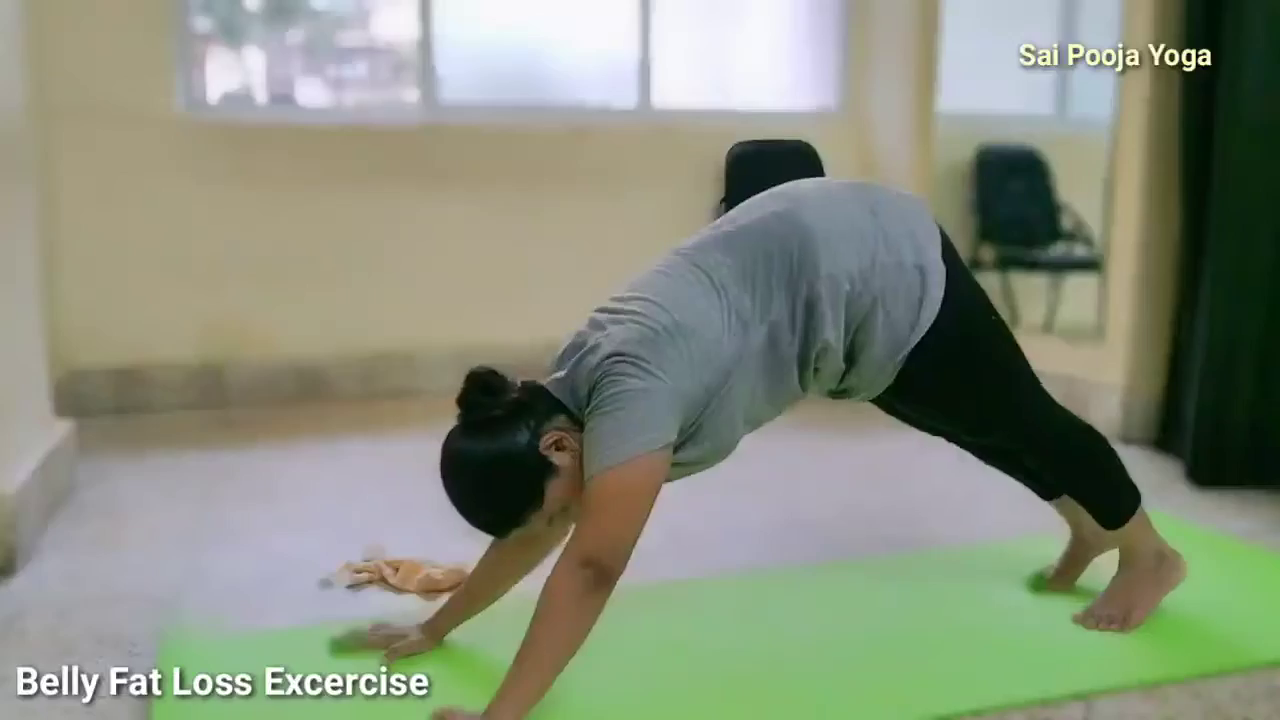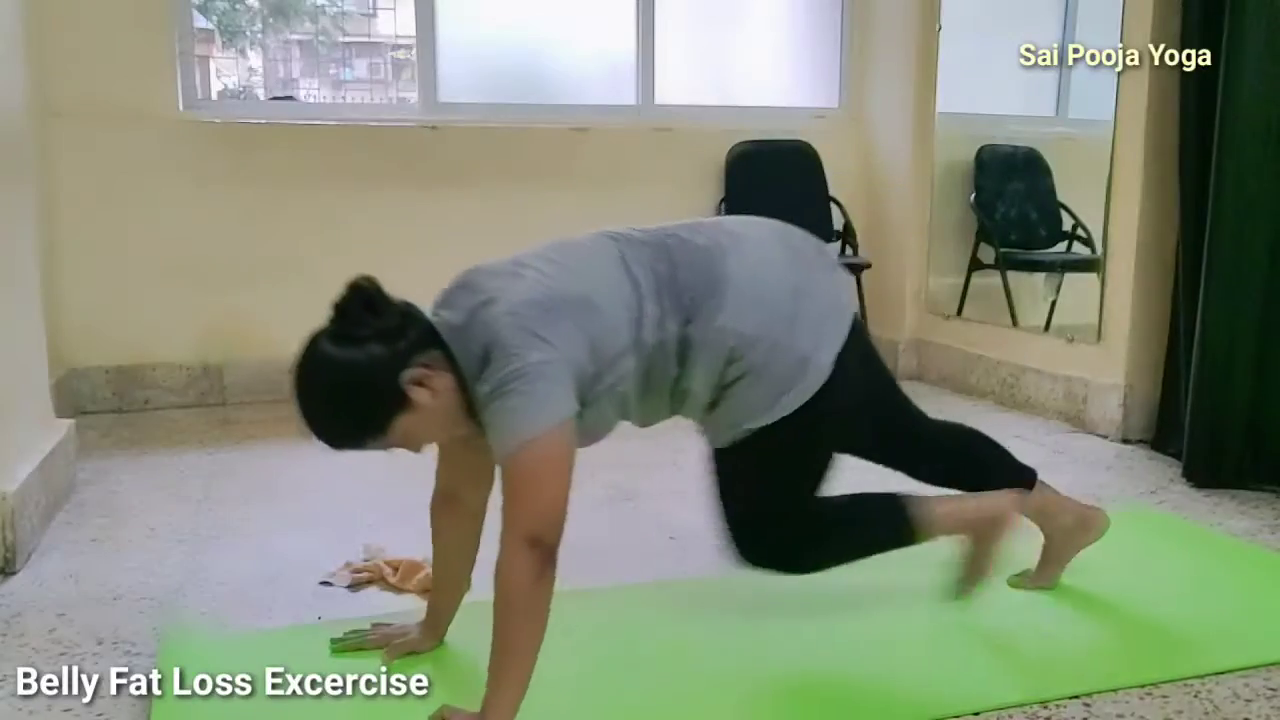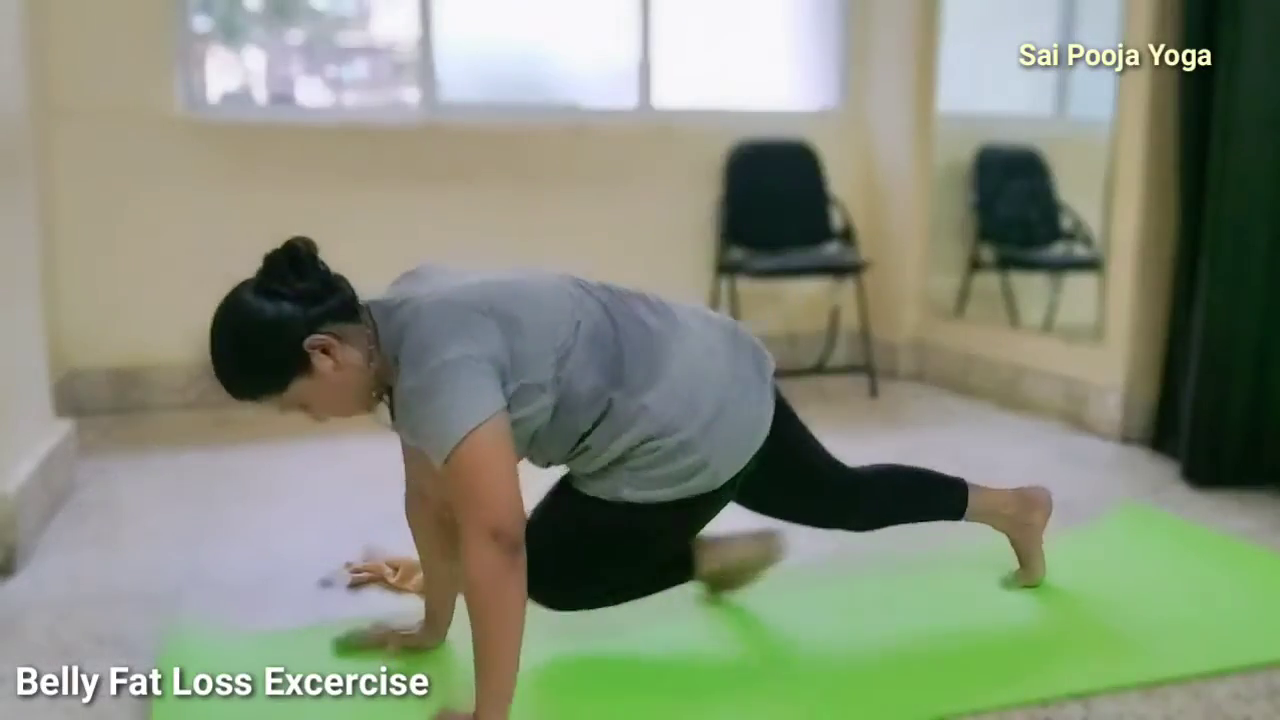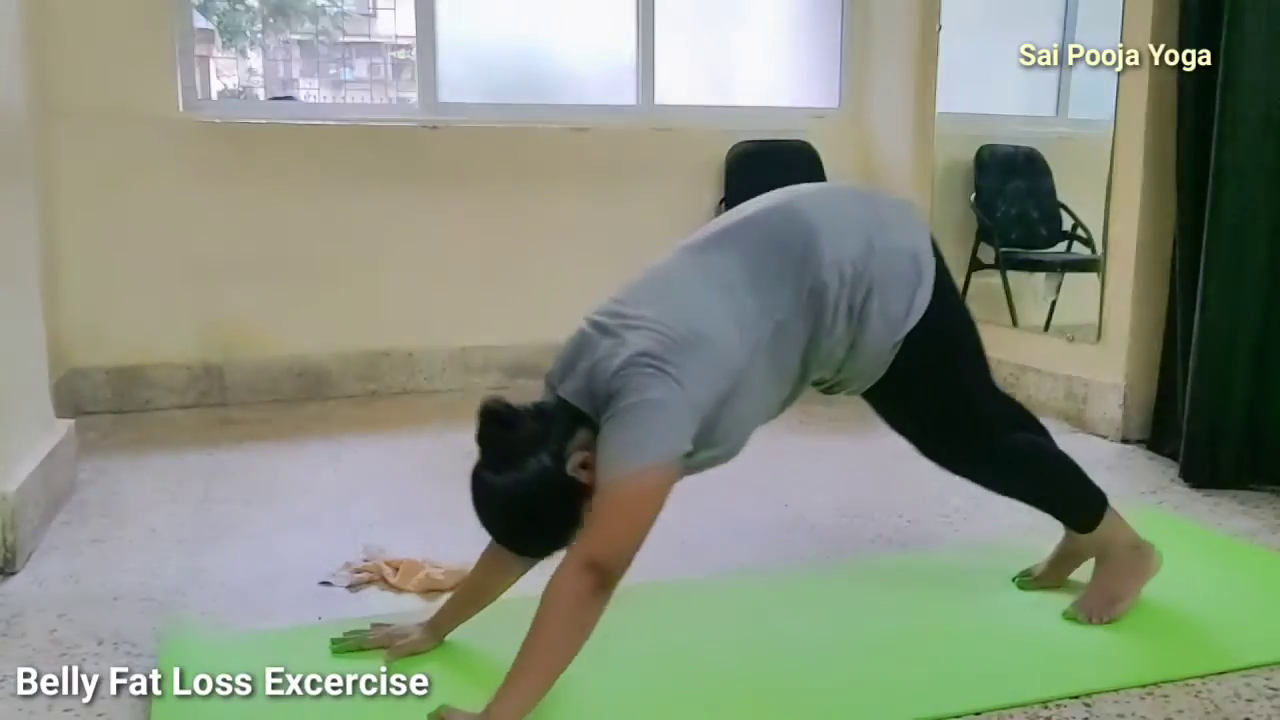
dt=0.7s
person 1, frame 1
left shoulder: (629, 397)
right shoulder: (561, 403)
left elbow: (590, 568)
right elbow: (534, 532)
right wrist: (433, 627)
left hip: (884, 274)
right hip: (826, 250)
left knee: (1018, 415)
right knee: (971, 420)
left ankle: (1150, 555)
right ankle: (1091, 526)
person 1, frame 2
left shoulder: (515, 366)
right shoulder: (450, 336)
left elbow: (530, 545)
right elbow: (459, 493)
right wrist: (433, 625)
left hip: (773, 336)
right hip: (778, 284)
left knee: (768, 537)
right knee: (901, 436)
left ankle: (978, 512)
right ankle: (1066, 514)
person 1, frame 3
left shoulder: (433, 365)
right shoulder: (401, 322)
left elbow: (493, 542)
right elbow: (432, 497)
right wrist: (433, 625)
left hip: (687, 424)
right hip: (710, 373)
left knee: (555, 574)
right knee: (835, 494)
left ankle: (717, 554)
right ankle: (1014, 506)
person 1, frame 4
left shoulder: (648, 402)
right shoulder: (569, 407)
left elbow: (591, 572)
right elbow: (528, 531)
right wrist: (434, 626)
left hip: (872, 267)
right hip: (809, 249)
left knee: (971, 433)
right knee: (968, 422)
left ankle: (1123, 546)
right ankle: (1081, 534)
